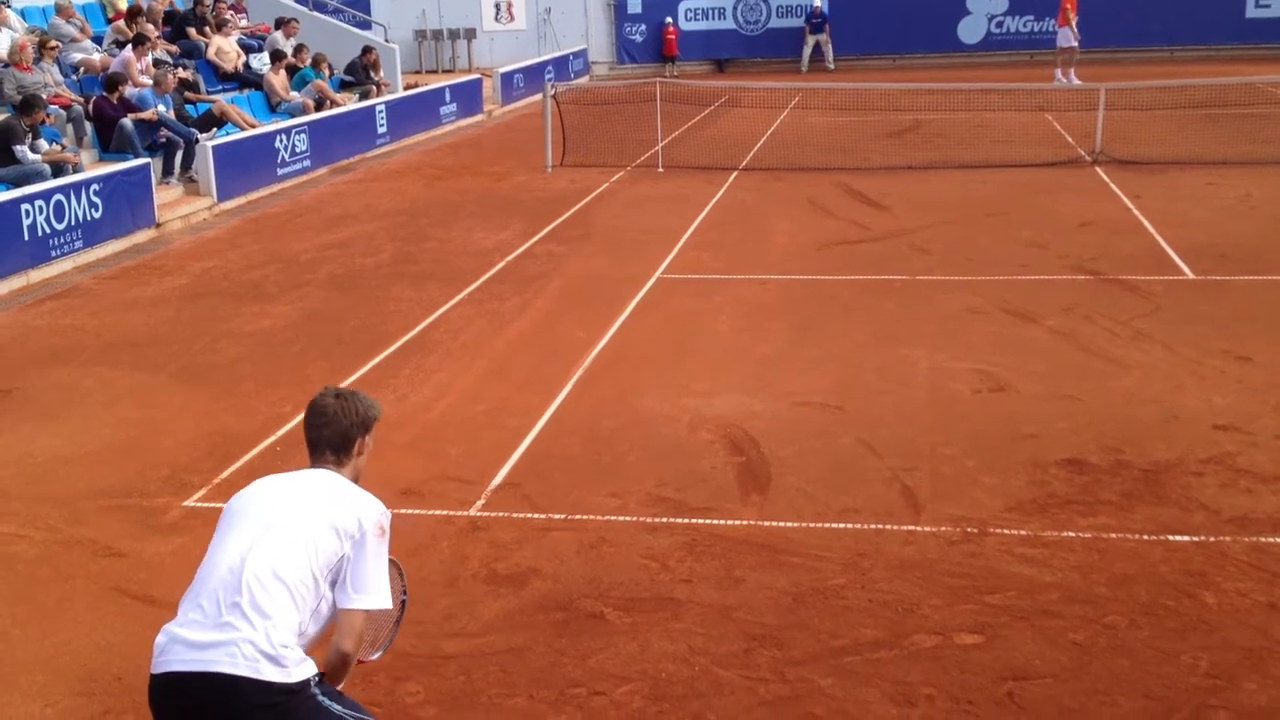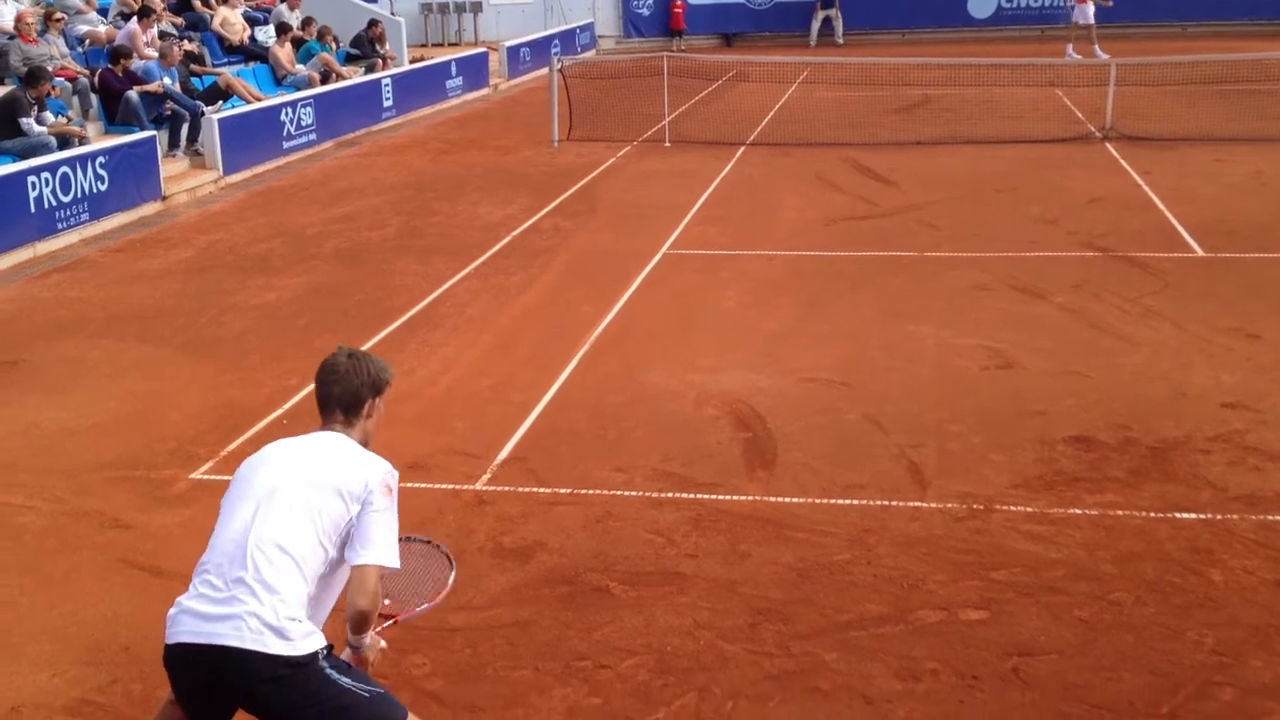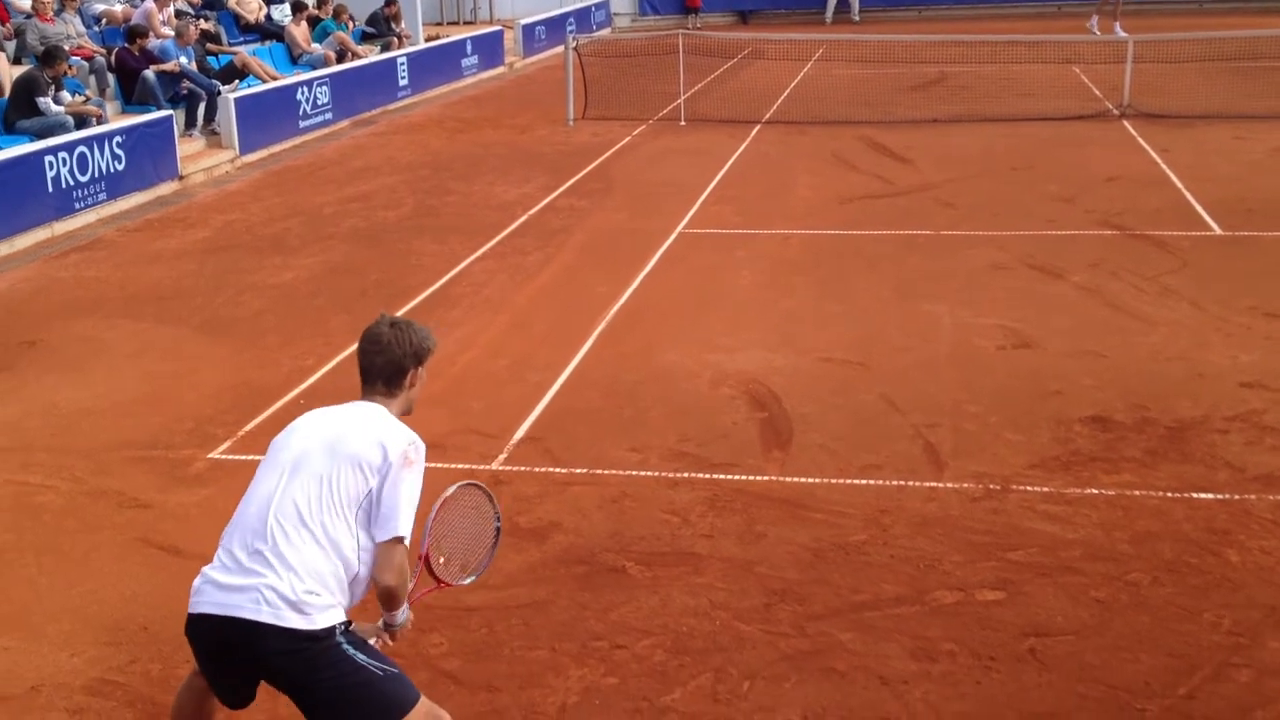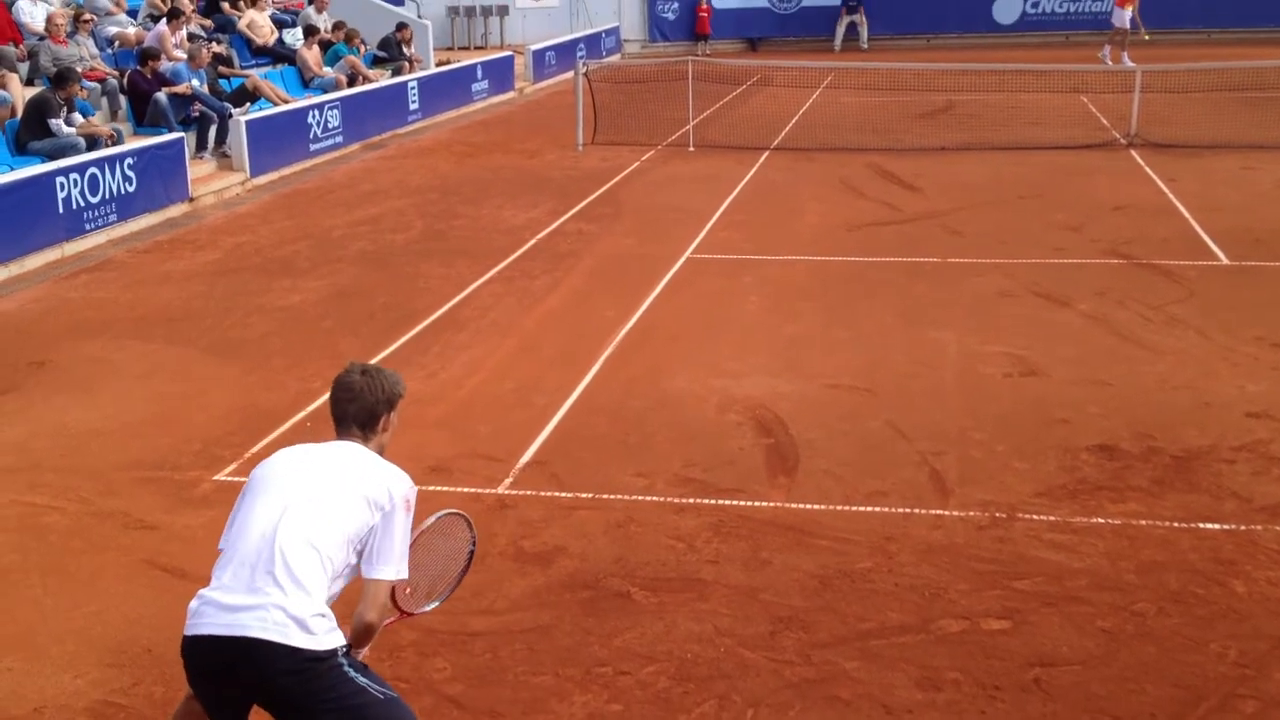
dt=0.5s
person 1, frame 1
left shoulder: (251, 491)
right shoulder: (365, 510)
right elbow: (346, 643)
right wrist: (326, 691)
left hip: (174, 668)
right hip: (260, 677)
person 1, frame 2
left shoulder: (263, 456)
right shoulder: (372, 471)
right elbow: (362, 601)
right wrist: (360, 642)
left hip: (188, 637)
right hip: (270, 649)
person 1, frame 3
left shoulder: (306, 422)
right shoulder: (397, 442)
right elbow: (388, 574)
left wrist: (346, 626)
right wrist: (396, 617)
left hip: (211, 606)
right hip: (288, 621)
left knee: (206, 676)
person 1, frame 4
left shoulder: (276, 461)
right shoulder: (392, 482)
right elbow: (371, 613)
right wrist: (353, 652)
left hip: (207, 631)
right hip: (289, 643)
